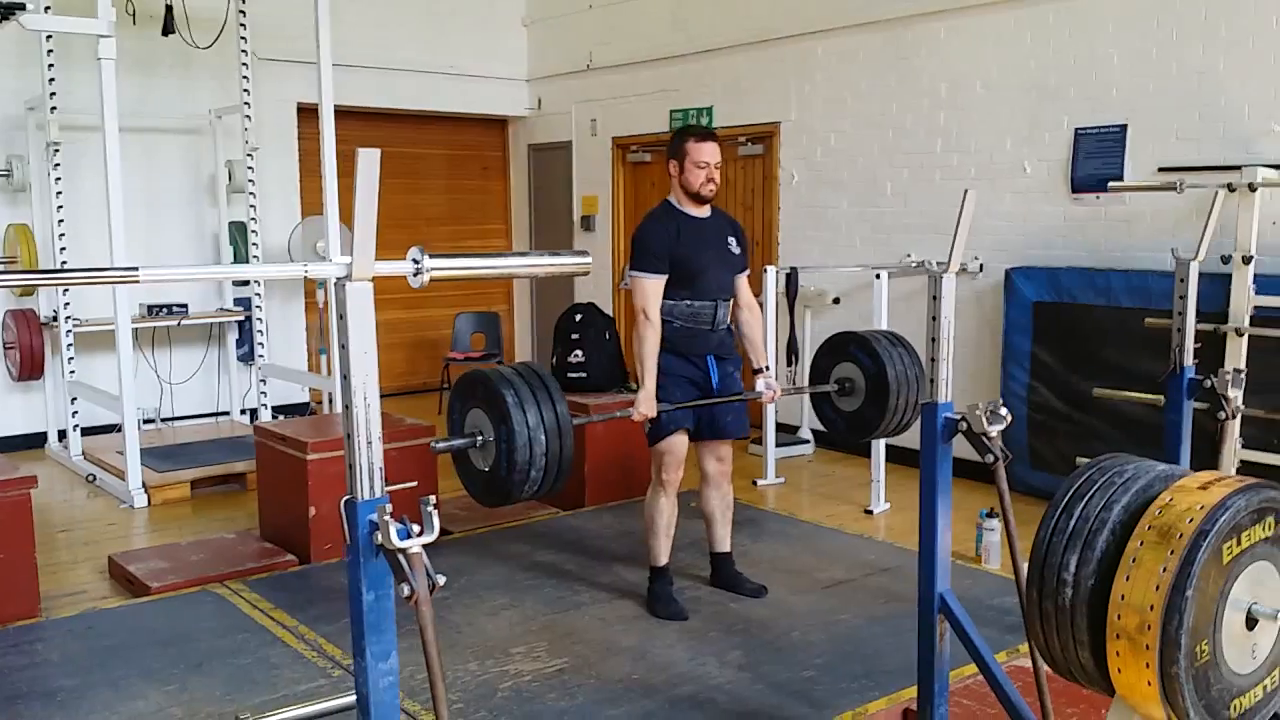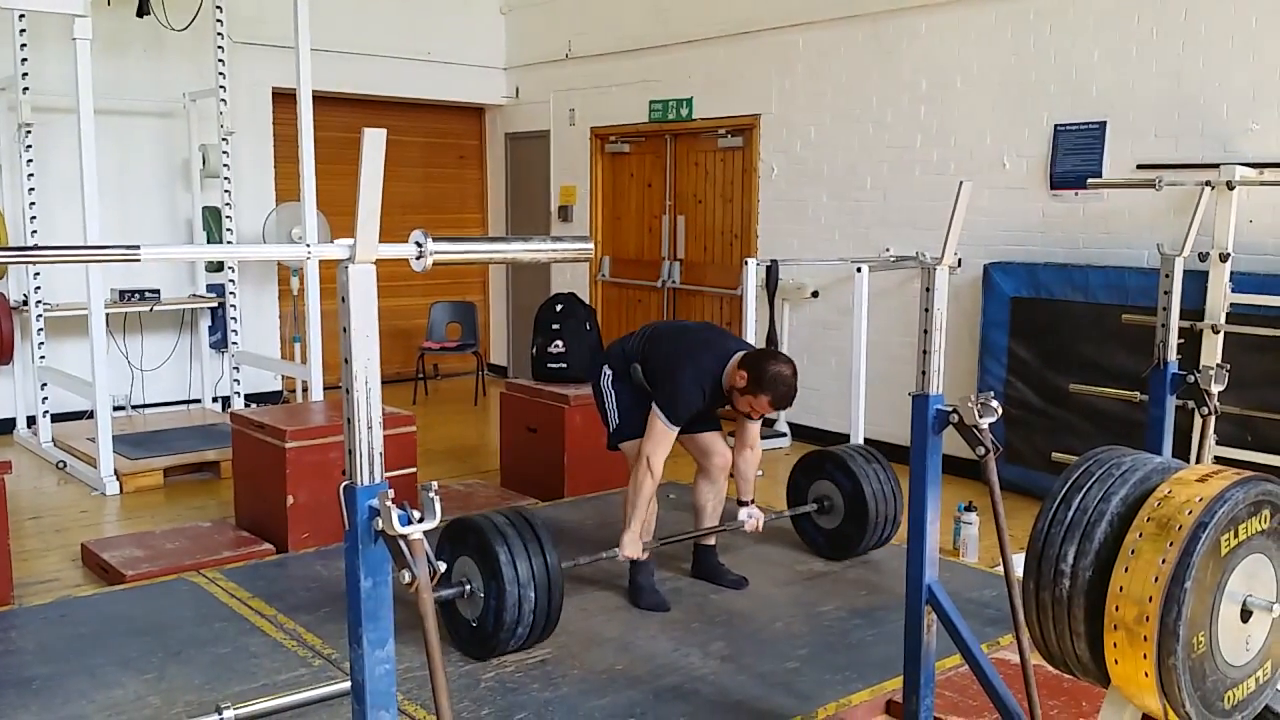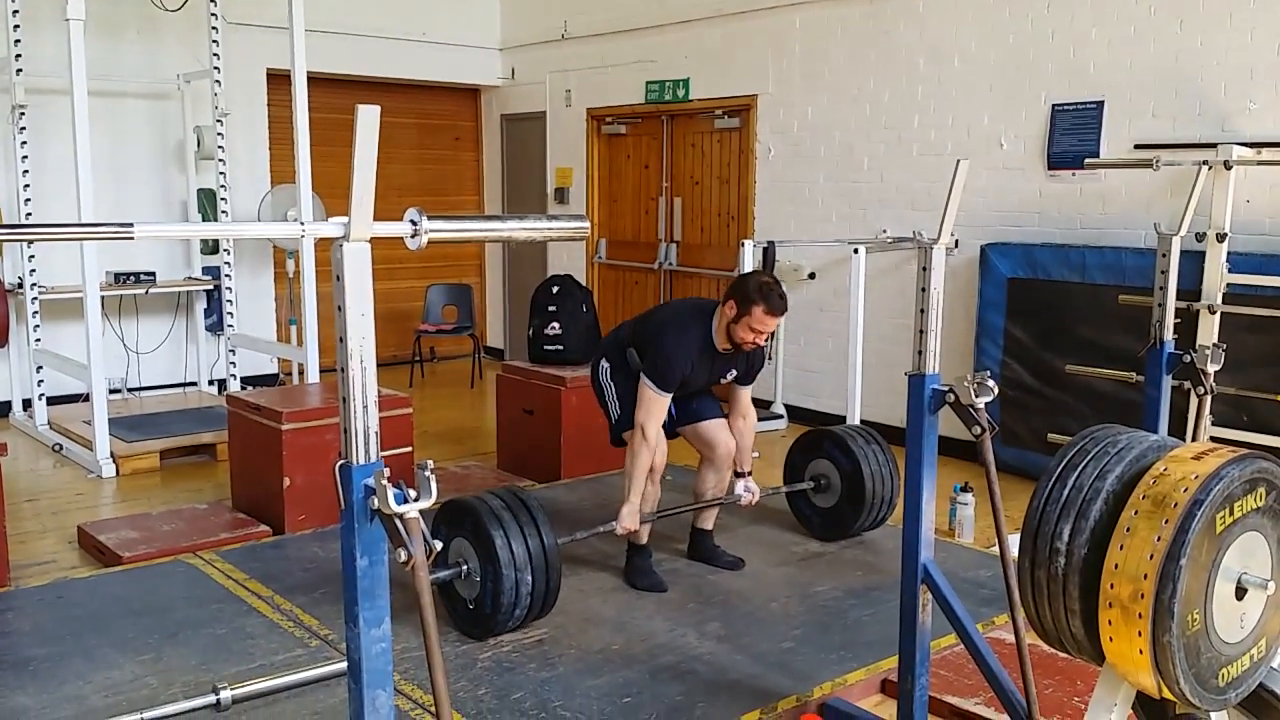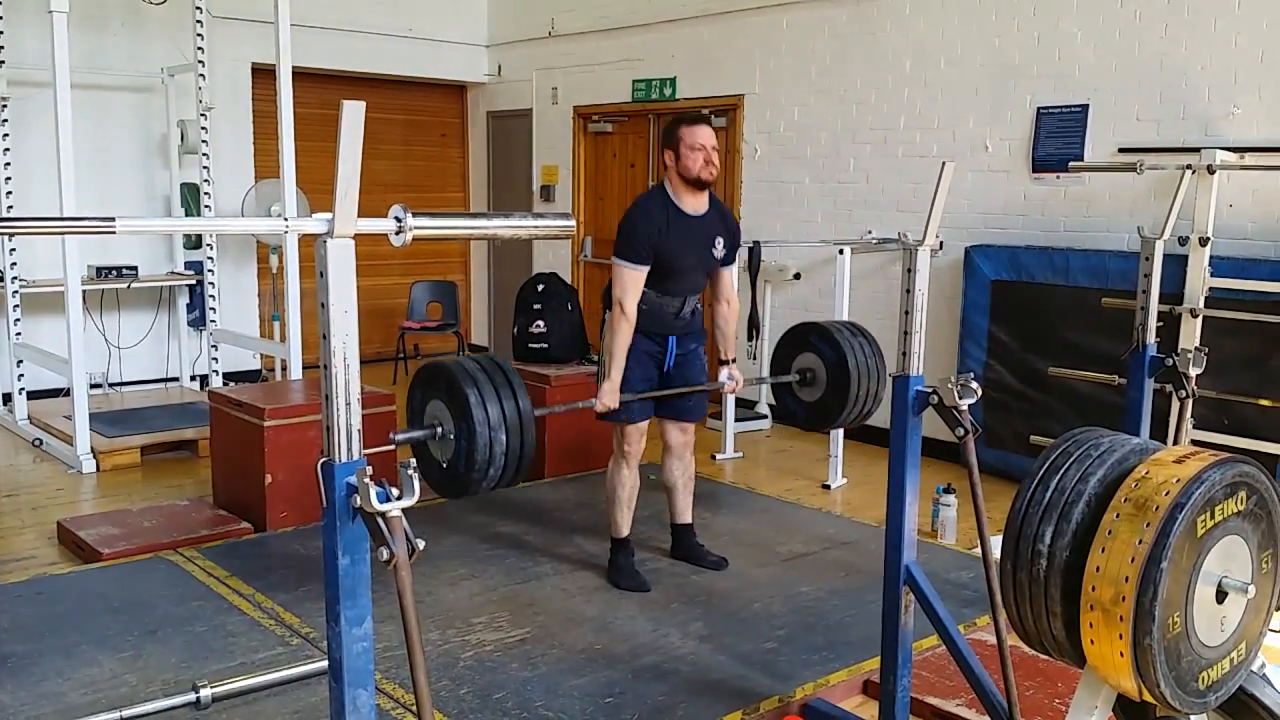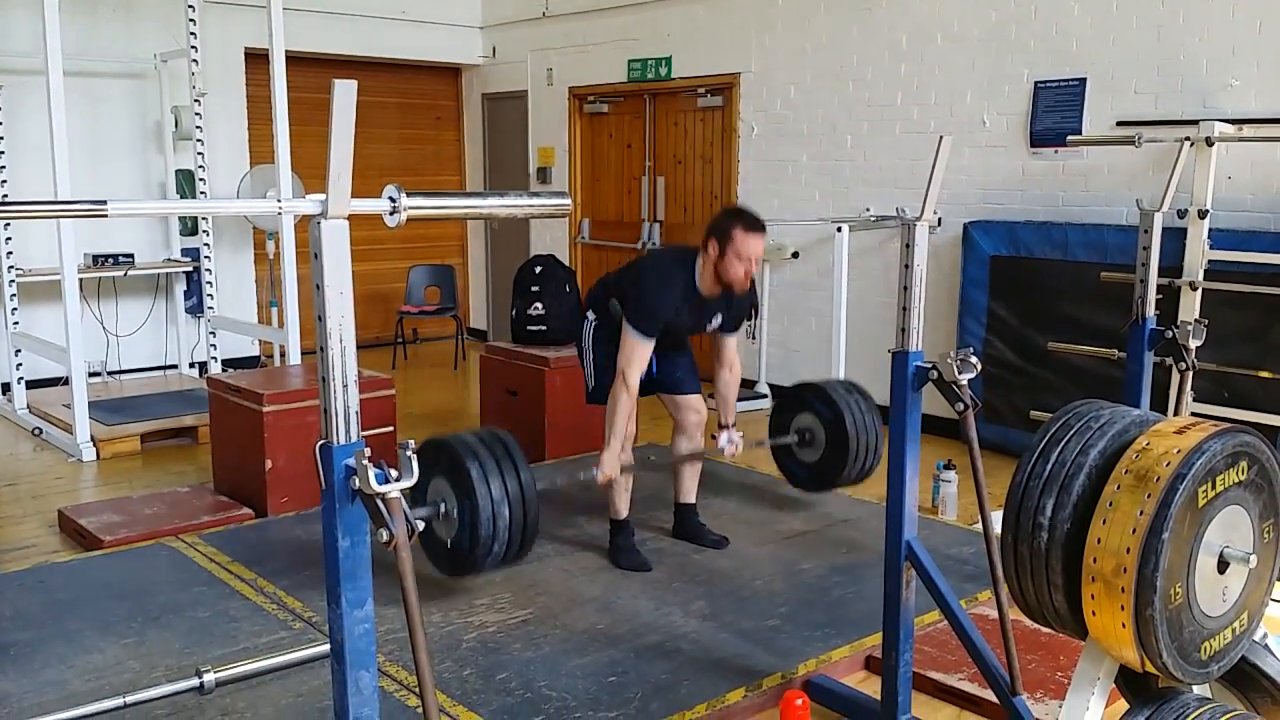
dt=1s
person 1, frame 1
left shoulder: (729, 228)
right shoulder: (657, 229)
left elbow: (745, 303)
right elbow: (646, 313)
left wrist: (761, 369)
right wrist: (647, 388)
left hip: (722, 360)
right hip: (672, 363)
left knee: (719, 468)
right knee: (670, 472)
left ankle: (723, 566)
right ankle: (659, 581)
person 1, frame 2
left shoulder: (758, 377)
right shoulder: (690, 381)
left elbow: (748, 447)
right elbow: (651, 459)
left wrist: (747, 503)
right wrist: (631, 532)
left hip: (667, 375)
right hip: (623, 377)
left knee: (718, 460)
right knee: (648, 469)
left ankle: (705, 557)
right ankle: (641, 573)
person 1, frame 3
left shoulder: (750, 350)
right shoulder: (679, 341)
left elbow: (743, 412)
right elbow: (647, 429)
left wrist: (744, 475)
right wrist: (630, 505)
right hip: (623, 371)
left knee: (723, 448)
right knee: (655, 457)
left ankle: (701, 541)
right ankle: (638, 555)
person 1, frame 4
left shoulder: (724, 222)
right shoulder: (646, 217)
left elbow: (725, 298)
right elbow: (623, 305)
left wrist: (728, 361)
right wrist: (611, 379)
left hip: (686, 336)
right hip: (637, 337)
left knee: (682, 440)
right knee: (630, 444)
left ankle: (684, 538)
right ankle: (620, 553)
person 1, frame 5
left shoulder: (739, 297)
right shoulder: (662, 285)
left elbow: (727, 364)
right elbow: (628, 376)
left wrist: (728, 426)
right wrist: (611, 452)
left hip: (665, 336)
right hip: (608, 322)
left knee: (693, 417)
right knee: (625, 425)
left ankle: (686, 518)
right ankle: (621, 534)
